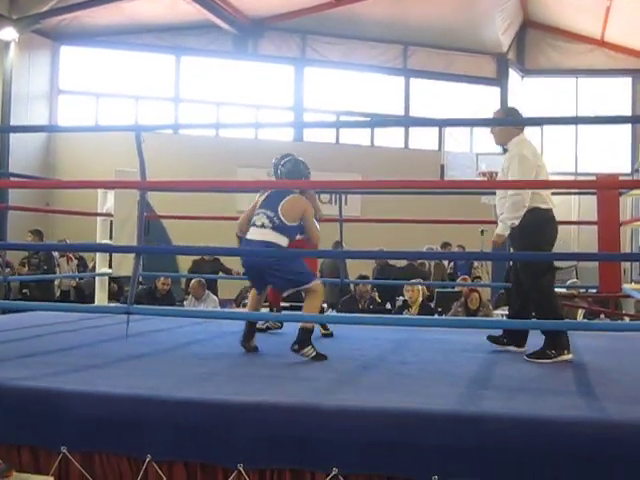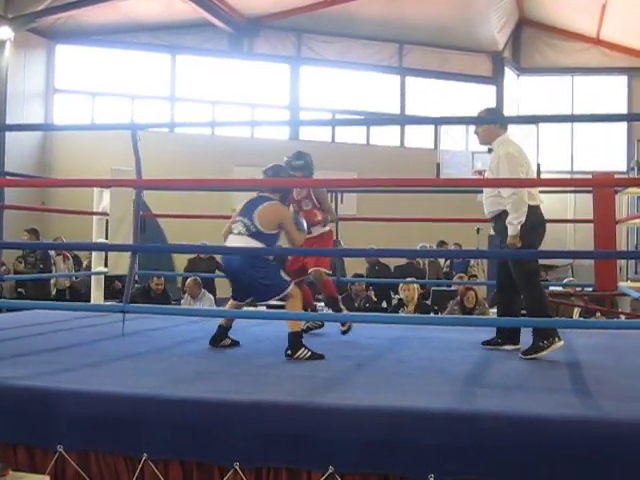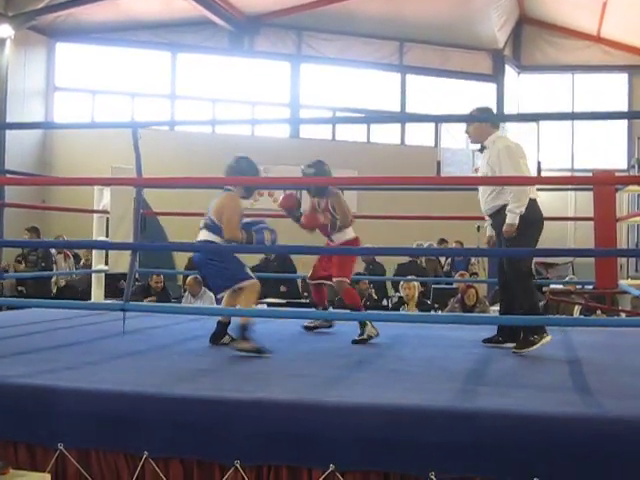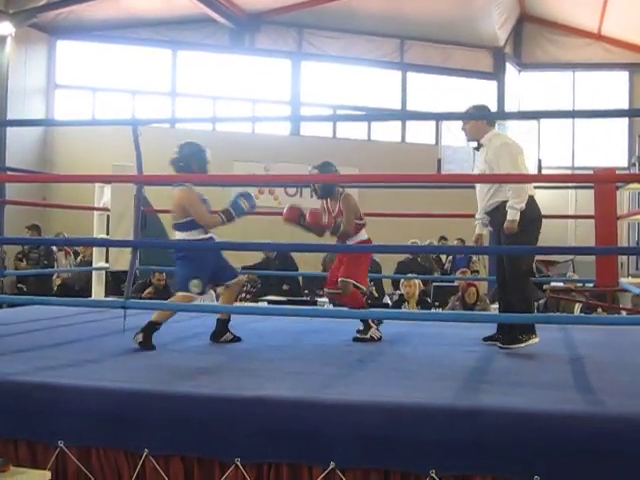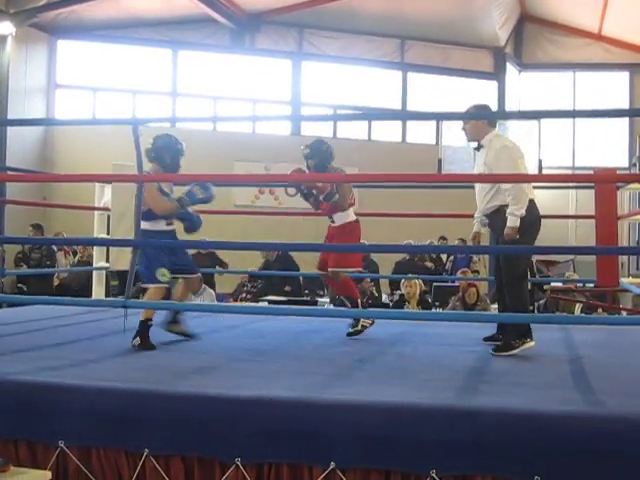
dt=0.2s
person 1, frame 1
left shoulder: (520, 153)
right shoulder: (517, 152)
left elbow: (518, 197)
left wrist: (502, 229)
left hip: (531, 224)
right hip: (529, 225)
left knee: (538, 284)
right knee: (521, 283)
left ankle: (558, 345)
right ankle: (514, 337)
person 1, frame 2
left shoulder: (507, 152)
right shoulder: (499, 152)
left elbow: (516, 193)
left wrist: (513, 230)
left hip: (521, 223)
right hip: (511, 224)
left knee: (526, 278)
right knee: (507, 280)
left ankle: (547, 335)
right ankle: (508, 336)
person 1, frame 3
left shoulder: (504, 147)
right shoulder: (488, 153)
left elbow: (518, 184)
left wrist: (512, 219)
right wrist: (491, 228)
left hip: (520, 219)
right hip: (505, 220)
left knee: (518, 273)
right knee: (507, 277)
left ankle: (535, 331)
right ankle: (509, 333)
person 1, frame 4
left shoulder: (501, 145)
right shoulder: (483, 151)
left elbow: (518, 181)
right elbow: (487, 194)
left wrist: (513, 215)
right wrist: (480, 226)
left hip: (517, 216)
right hip: (502, 218)
left knee: (517, 272)
right knee: (504, 275)
left ankle: (526, 330)
right ankle: (507, 330)
person 1, frame 5
left shoulder: (502, 147)
right shoulder: (484, 151)
left elbow: (517, 186)
left wrist: (513, 221)
right wrist: (478, 225)
left hip: (517, 219)
right hip: (502, 219)
left knee: (513, 276)
right knee: (503, 276)
left ankle: (521, 335)
right ankle: (506, 331)
person 2, frame 1
left shoulder: (265, 196)
right shoulder: (302, 203)
left elbow: (241, 225)
right elbow: (313, 238)
left wrist: (243, 242)
right wrist: (308, 220)
left hip: (250, 250)
right hip: (273, 253)
left knee: (260, 288)
right knee: (316, 290)
left ankle: (249, 337)
right ankle: (303, 342)
person 2, frame 2
left shoulder: (249, 202)
right shoulder: (280, 210)
left elbow: (230, 230)
right elbow: (298, 242)
right wrist: (300, 227)
left hip: (231, 258)
right hip: (251, 260)
left knee: (241, 296)
right knee: (294, 295)
left ankle: (220, 336)
right ankle: (296, 347)
person 2, frame 3
left shoulder: (227, 197)
right shoulder: (232, 201)
right elbow: (231, 234)
left wrist: (248, 225)
right wrist: (257, 237)
left hip: (209, 252)
right hip: (211, 253)
left knee: (236, 289)
right knee: (251, 287)
left ankle: (220, 333)
right ankle: (243, 336)
person 2, frame 4
left shoulder: (187, 189)
right shoulder: (186, 193)
right elbow: (206, 222)
right wrist: (234, 210)
left hip: (204, 247)
right hip: (191, 250)
left knee: (235, 283)
right knee: (187, 295)
left ankle: (221, 331)
right ankle: (145, 333)
person 2, frame 5
left shoulder: (167, 180)
right shoulder: (147, 181)
right elbow: (160, 208)
left wrist: (185, 215)
right wrist: (190, 198)
left hip: (168, 237)
right hip: (151, 239)
left knee: (193, 278)
right knee: (158, 285)
left ankle: (174, 320)
right ankle: (141, 335)
person 3, frame 1
left shoulder: (304, 193)
left elbow: (319, 215)
left hip: (306, 243)
right hip: (287, 241)
left ankle: (321, 322)
right ankle: (274, 319)
person 3, frame 2
left shoulder: (317, 189)
right shoulder: (292, 191)
left elbow: (331, 215)
left wrist: (320, 220)
left hip: (322, 237)
right hip: (306, 239)
left knee: (317, 272)
right knee: (297, 278)
left ankle: (340, 313)
right ankle: (314, 319)
person 3, frame 3
left shoulder: (335, 197)
right shoulder: (315, 199)
left elbow: (347, 222)
right elbow: (310, 225)
left wrist: (322, 222)
right wrist: (295, 211)
left hip: (348, 245)
right hip: (333, 246)
left knee: (340, 283)
right knee: (314, 281)
left ankle: (367, 325)
right ankle: (324, 318)
person 3, frame 4
left shoulder: (346, 199)
right shoulder: (325, 201)
left elbow: (351, 230)
right elbow: (320, 231)
left wrist: (329, 223)
right wrist: (302, 221)
left hip: (360, 247)
left knee: (347, 287)
right knee: (333, 292)
left ankle: (372, 328)
right ankle: (370, 318)
person 3, frame 5
left shoulder: (339, 174)
left elbow: (343, 203)
right elbow: (317, 205)
left wrist: (323, 189)
right wrist: (303, 189)
left hip: (347, 227)
right hip: (334, 228)
left knee: (339, 273)
right knee: (327, 273)
left ankle: (363, 316)
right ankle: (354, 310)
